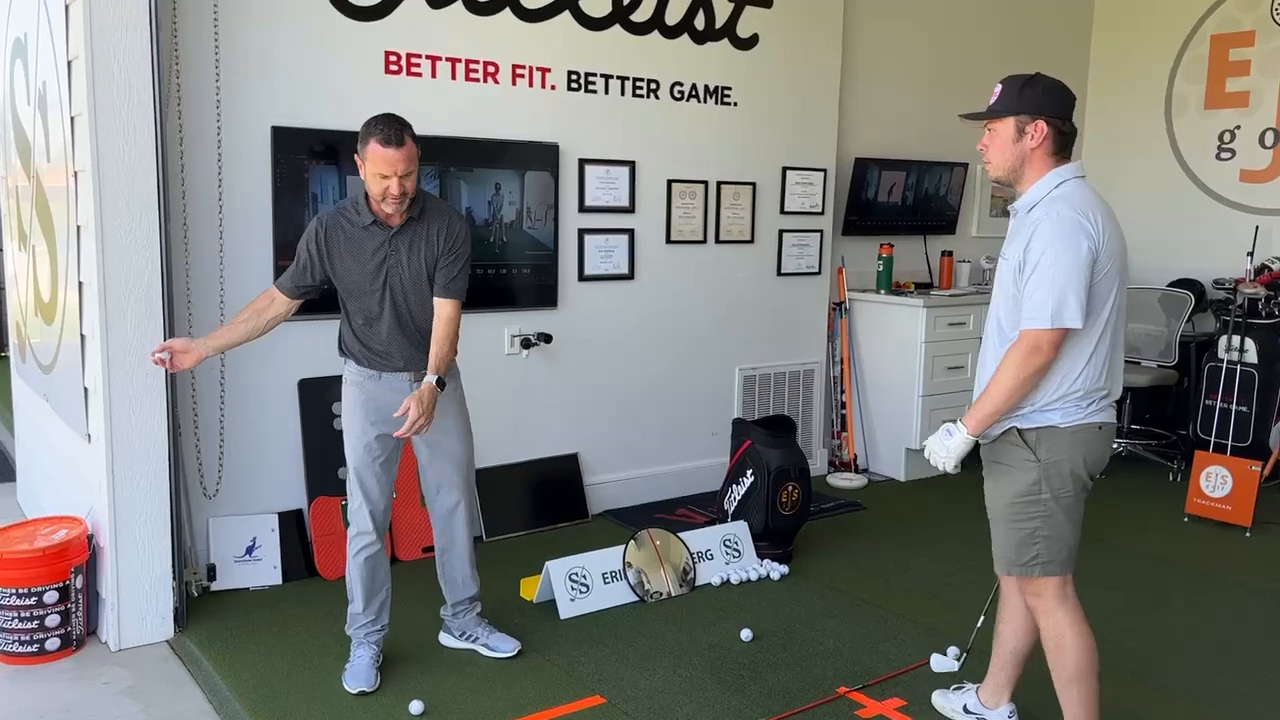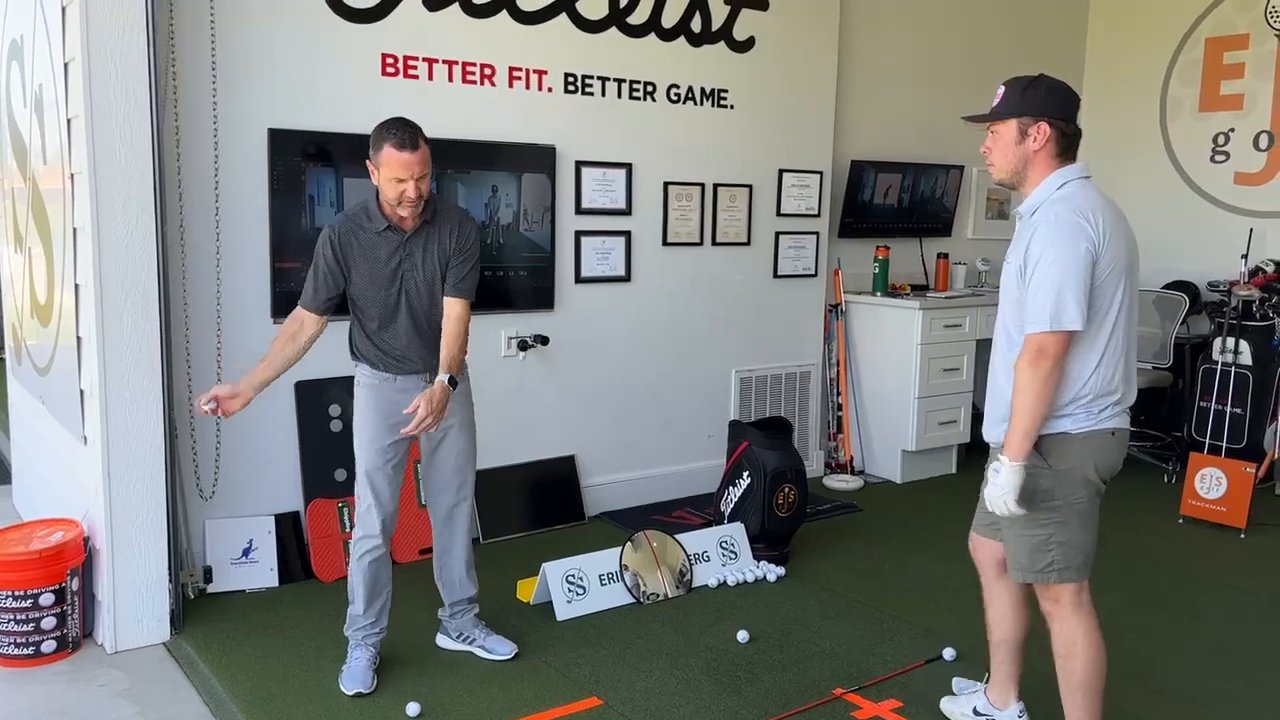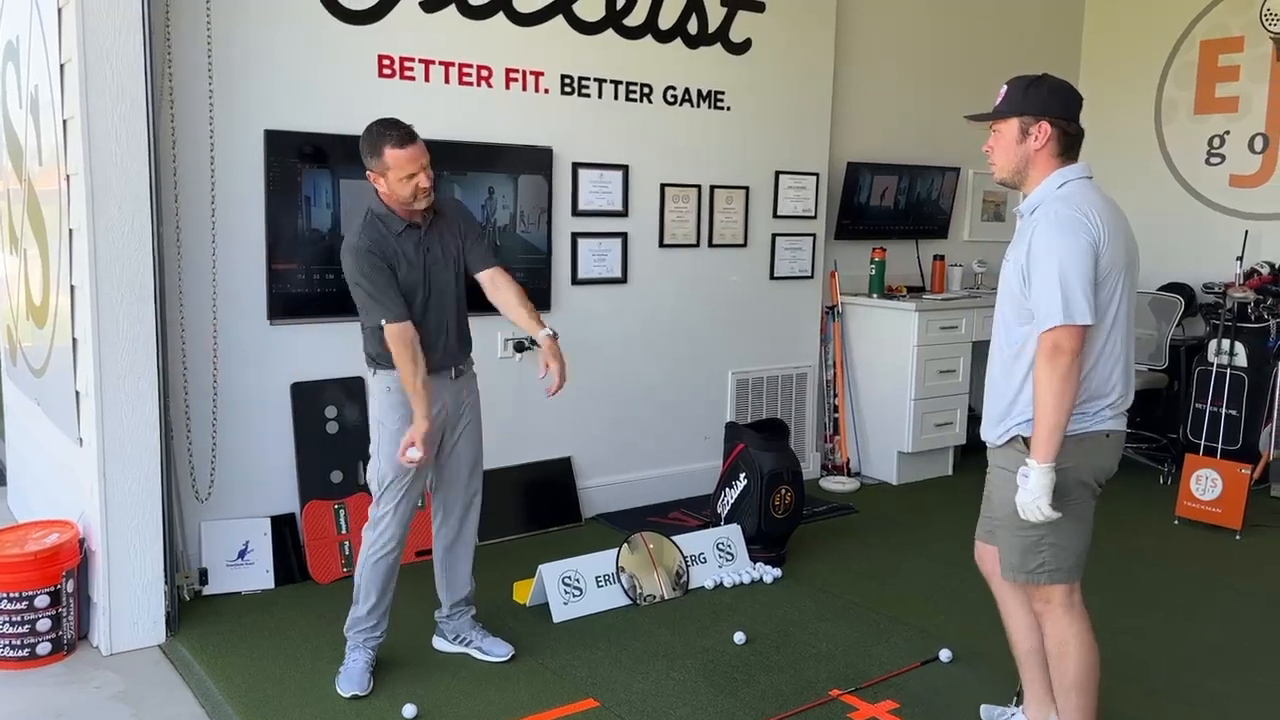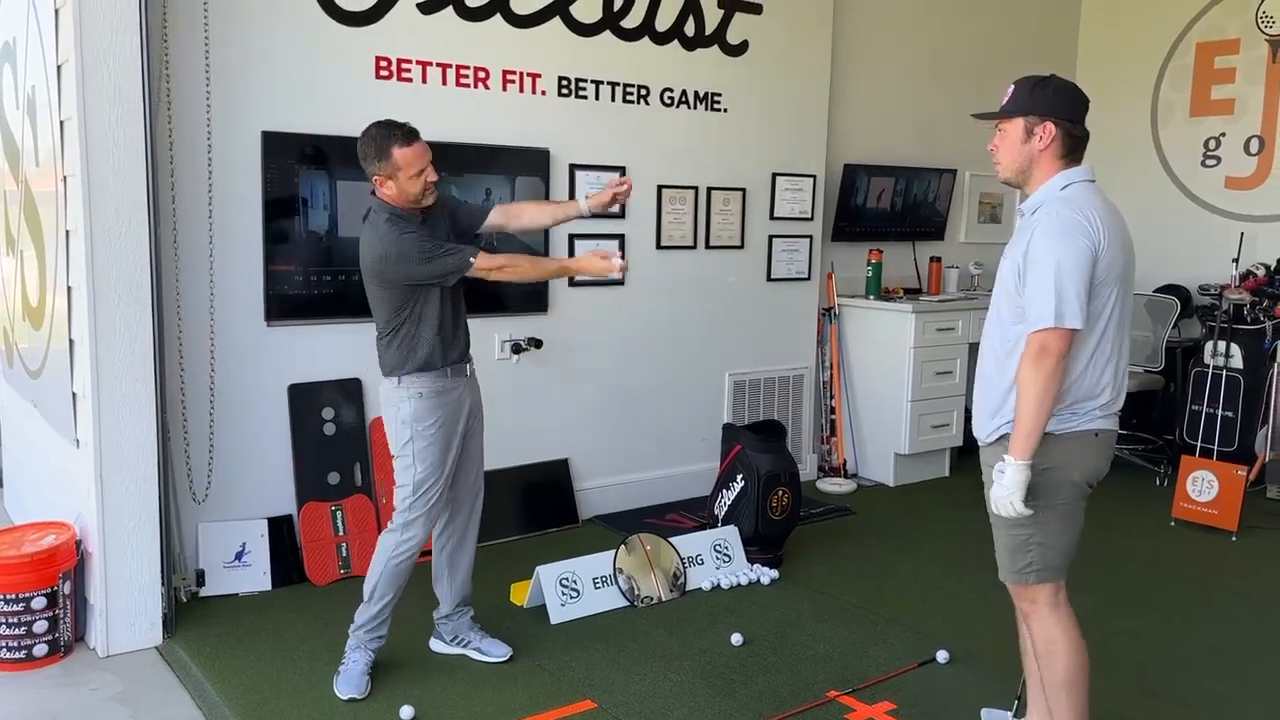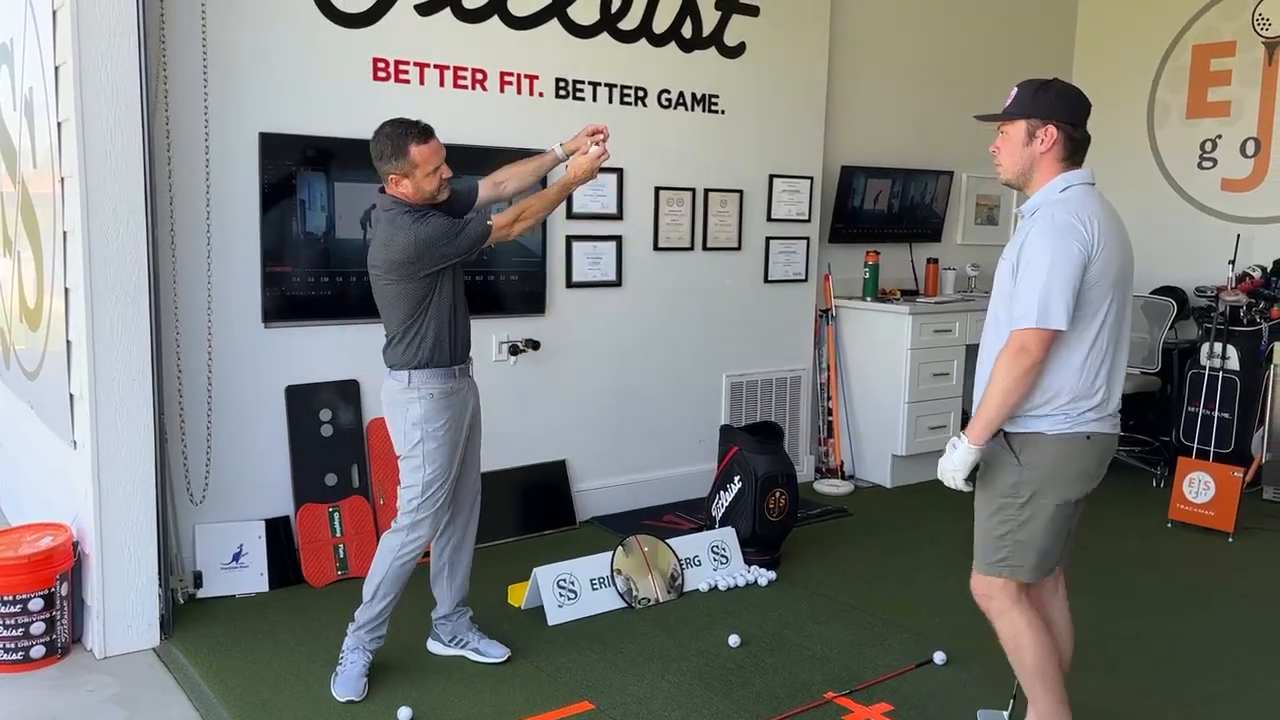
dt=0.2s
person 1, frame 1
left shoulder: (1062, 217)
right shoulder: (1051, 208)
left elbow: (1038, 346)
left wrist: (965, 429)
right wrist: (983, 425)
left hip: (1043, 436)
right hip: (1041, 429)
left knee: (1045, 588)
right knee: (1019, 572)
person 1, frame 2
left shoulder: (1061, 219)
right shoulder: (1067, 209)
left elbow: (1046, 350)
left wrist: (1011, 457)
left hip: (1056, 441)
right hip: (1051, 433)
left knee: (1061, 594)
right knee: (991, 552)
person 1, frame 3
left shoulder: (1060, 216)
right shoulder: (1074, 206)
left elbow: (1061, 346)
left wrist: (1041, 462)
left hip: (1050, 440)
right hip: (1035, 434)
left knee: (1052, 594)
right knee: (996, 559)
person 1, frame 4
left shoulder: (1061, 217)
right shoulder: (1073, 208)
left elbow: (1048, 347)
left wrist: (1018, 457)
left hip: (1044, 441)
right hip: (1042, 436)
left knee: (1039, 596)
right knee: (1030, 587)
person 1, frame 5
left shoulder: (1058, 220)
right shoulder: (1083, 211)
left elbow: (1028, 347)
left wrist: (968, 440)
left hip: (1038, 439)
right hip: (1065, 432)
left knee: (998, 588)
right knee: (1041, 584)
person 2, frame 1
left shoulder: (447, 225)
right shoulder: (330, 228)
left elbow: (446, 313)
right elbow: (280, 299)
left wrist: (432, 386)
right wrist: (203, 347)
left hip: (434, 386)
right hip: (368, 386)
left knee: (454, 506)
right knee: (368, 519)
left ankle: (462, 620)
right ankle: (366, 640)
person 2, frame 2
left shoulder: (458, 227)
right shoulder: (343, 236)
left elbow: (456, 314)
right elbow: (307, 320)
left wrist: (442, 385)
right wrist: (248, 387)
left hip: (445, 384)
right hip: (381, 388)
left knee: (454, 509)
right knee: (374, 521)
left ankle: (459, 621)
right ankle: (364, 642)
person 2, frame 3
left shoulder: (451, 219)
right shoulder: (364, 247)
left elbow: (495, 280)
right elbow: (400, 335)
left wrist: (544, 337)
right wrist: (418, 419)
left hip: (461, 380)
right hip: (403, 390)
left knee: (458, 510)
right knee: (389, 521)
left ankle: (454, 622)
right ankle: (361, 645)
person 2, frame 4
left shoulder: (438, 207)
right shoulder: (389, 242)
left elbow: (506, 216)
right elbow: (492, 268)
left wrist: (586, 205)
right wrist: (577, 264)
left hip: (462, 379)
right hip: (419, 393)
left knee: (462, 510)
right knee: (413, 521)
left ankle: (452, 624)
right ankle: (361, 645)
person 2, frame 5
left shoulder: (430, 201)
right shoulder: (411, 234)
left elbow: (497, 185)
right elbow: (510, 226)
left wrist: (562, 151)
right wrist: (570, 182)
left hip: (455, 380)
right hip: (422, 391)
left knee: (460, 510)
right knee: (417, 519)
left ankle: (451, 625)
right ankle: (359, 646)
